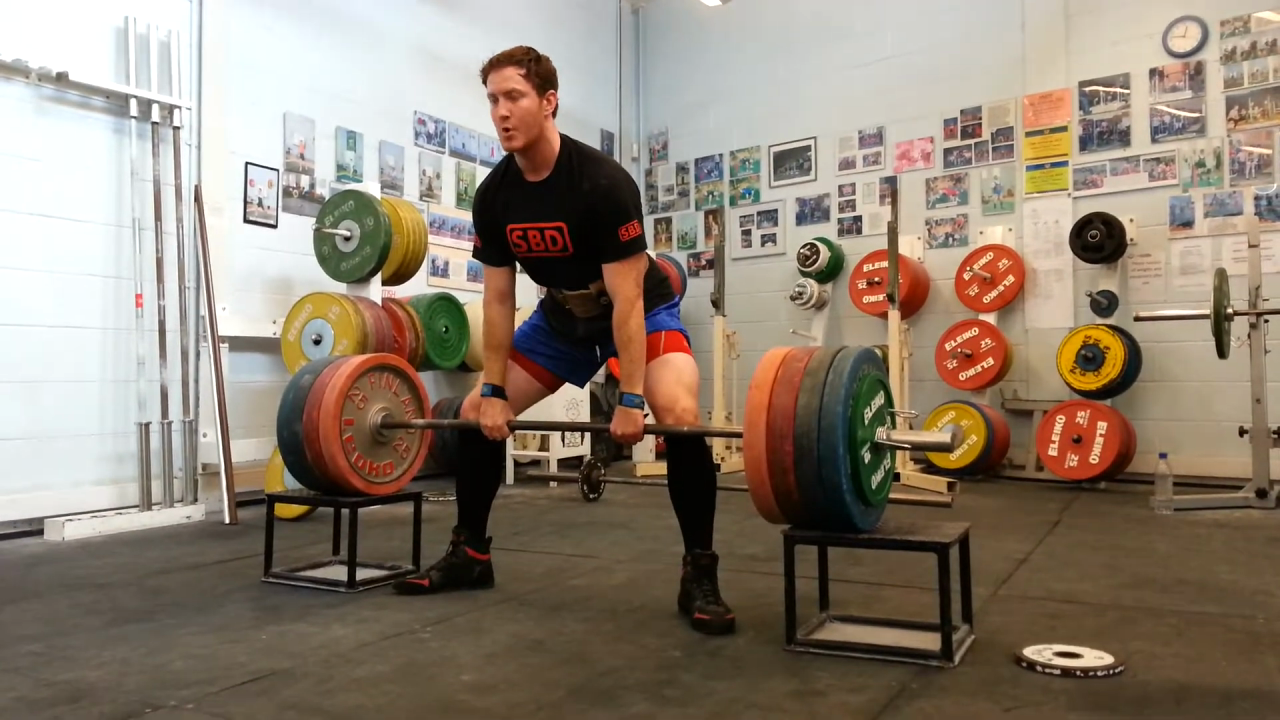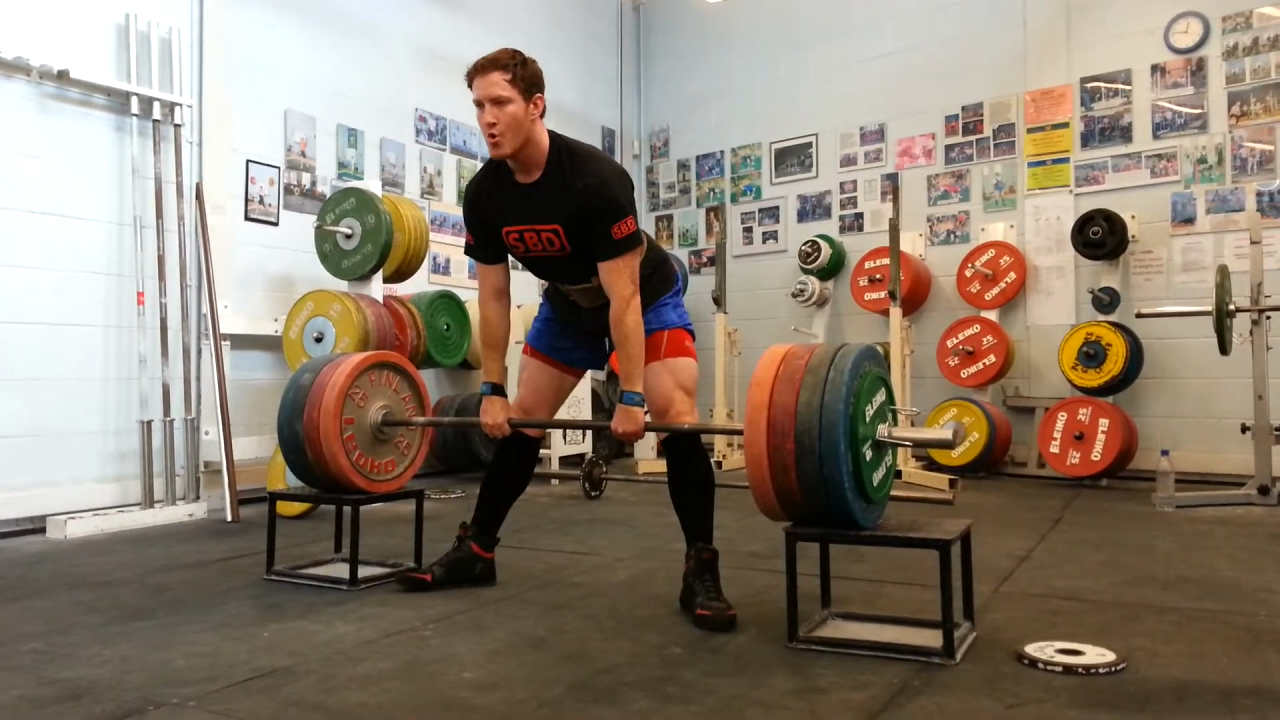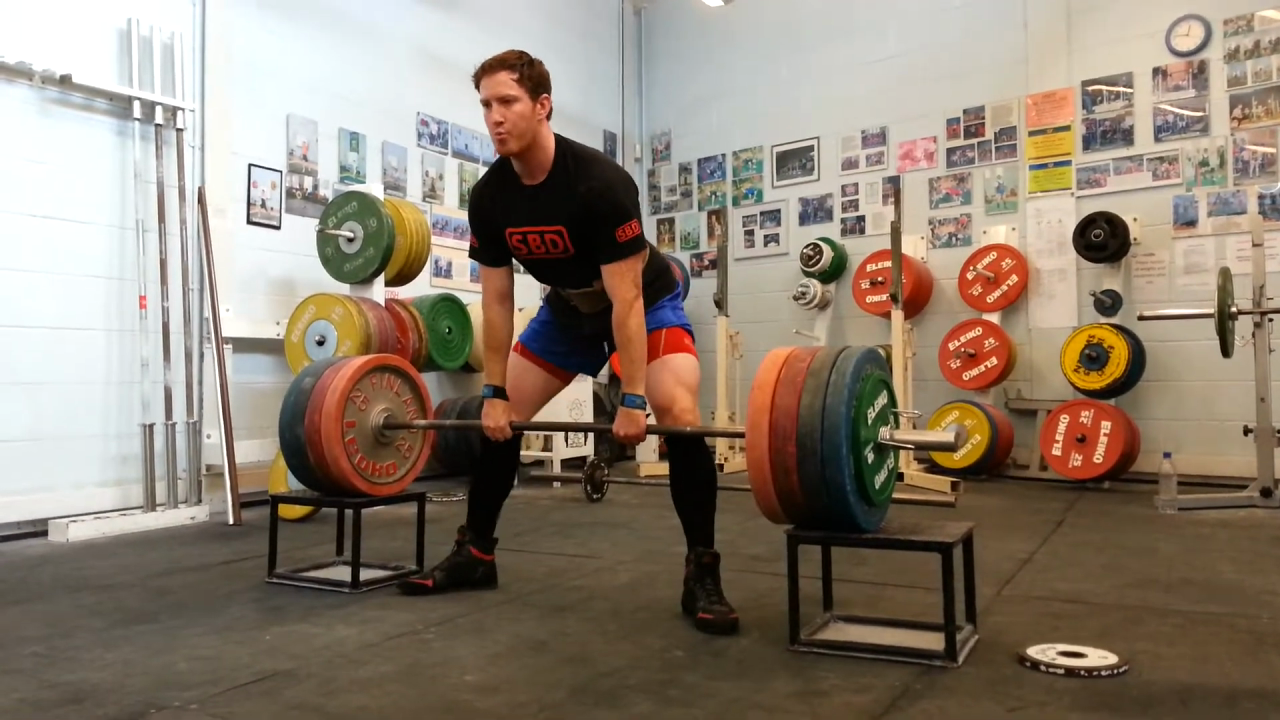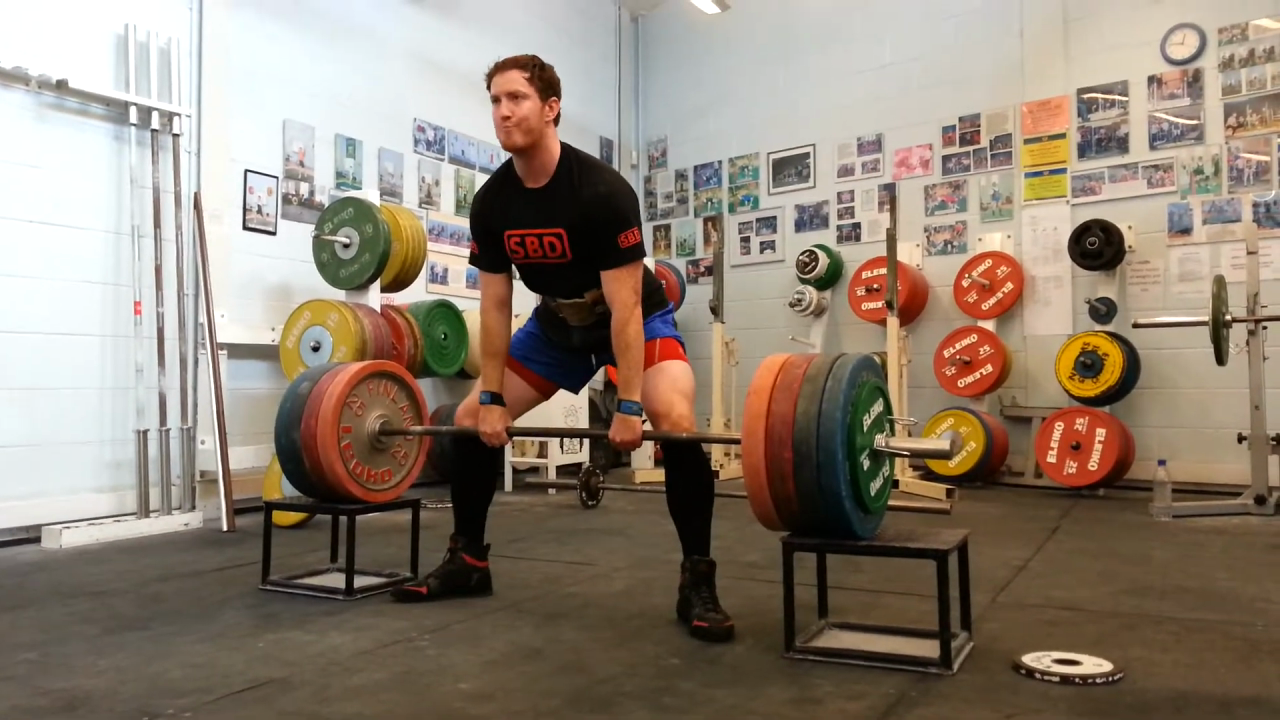
dt=0.4s
person 1, frame 1
left shoulder: (603, 183)
right shoulder: (493, 195)
left elbow: (628, 299)
right elbow: (498, 299)
left wrist: (630, 401)
right wrist: (492, 392)
left hip: (642, 312)
right hip: (562, 315)
left knee: (679, 416)
right knee: (476, 415)
left ankle: (699, 576)
right ankle: (469, 553)
person 1, frame 2
left shoulder: (595, 179)
right shoulder: (484, 195)
left elbow: (623, 295)
right elbow: (494, 296)
left wrist: (630, 399)
right wrist: (492, 390)
left hip: (646, 297)
right hip: (568, 301)
left knee: (674, 417)
right knee: (520, 421)
left ankle: (701, 572)
right ankle: (475, 550)
person 1, frame 3
left shoulder: (600, 183)
right shoulder: (489, 197)
left elbow: (626, 298)
right elbow: (497, 299)
left wrist: (632, 401)
right wrist: (495, 392)
left hip: (645, 303)
right hip: (567, 308)
left knee: (678, 416)
right knee: (497, 419)
left ankle: (702, 574)
right ankle: (475, 553)
person 1, frame 4
left shoulder: (602, 191)
right shoulder: (491, 201)
left elbow: (626, 306)
right elbow: (495, 305)
left wrist: (628, 407)
right wrist: (491, 397)
left hip: (636, 320)
right hip: (556, 323)
left knee: (675, 421)
right knee: (471, 420)
left ankle: (697, 583)
right ankle: (468, 561)
